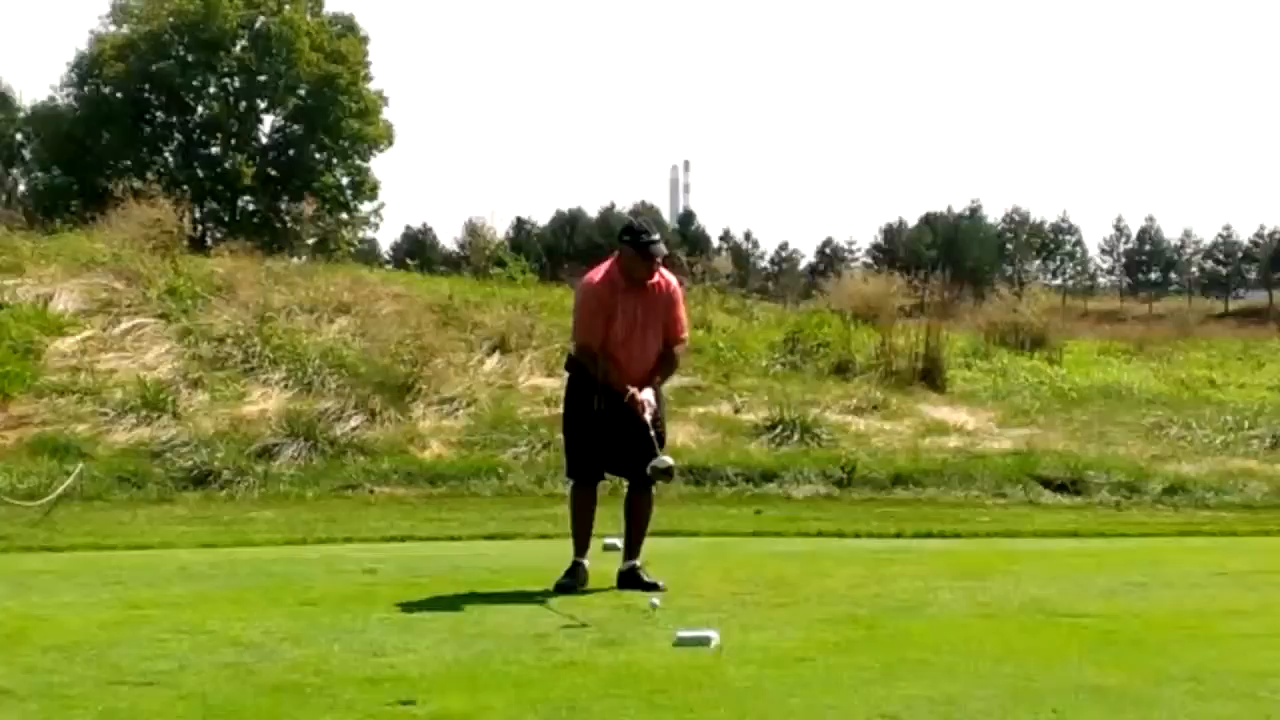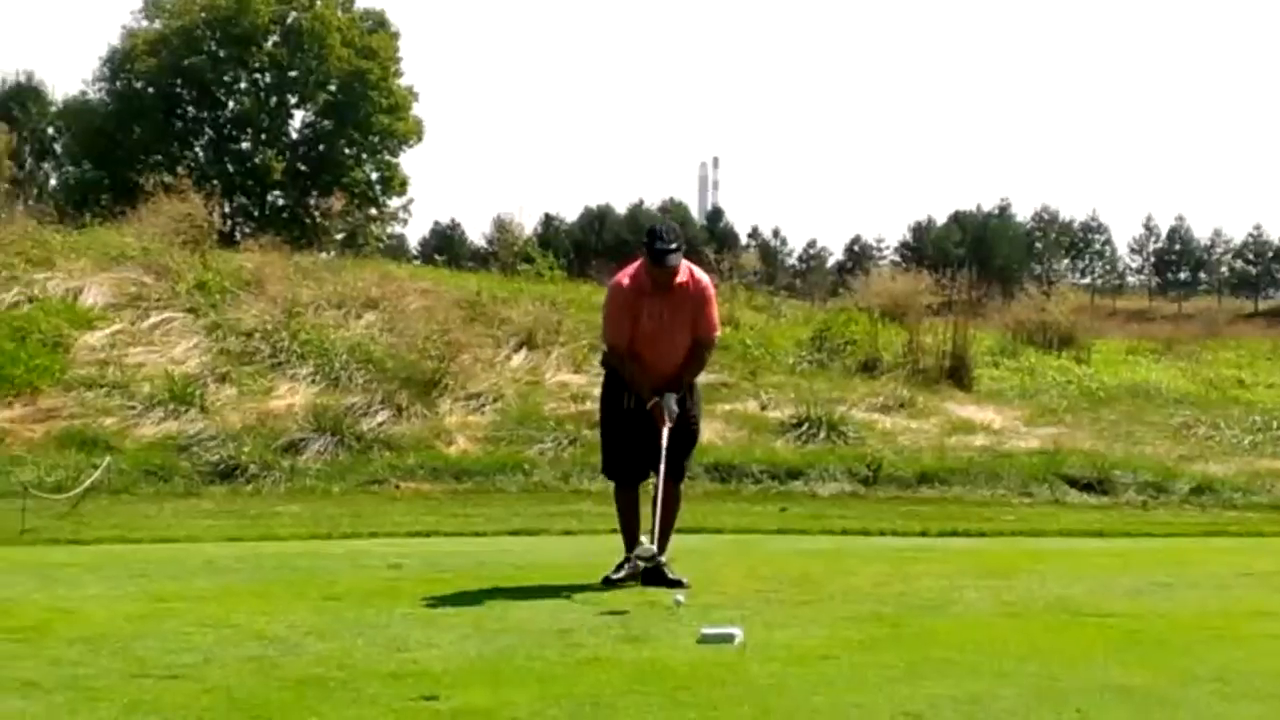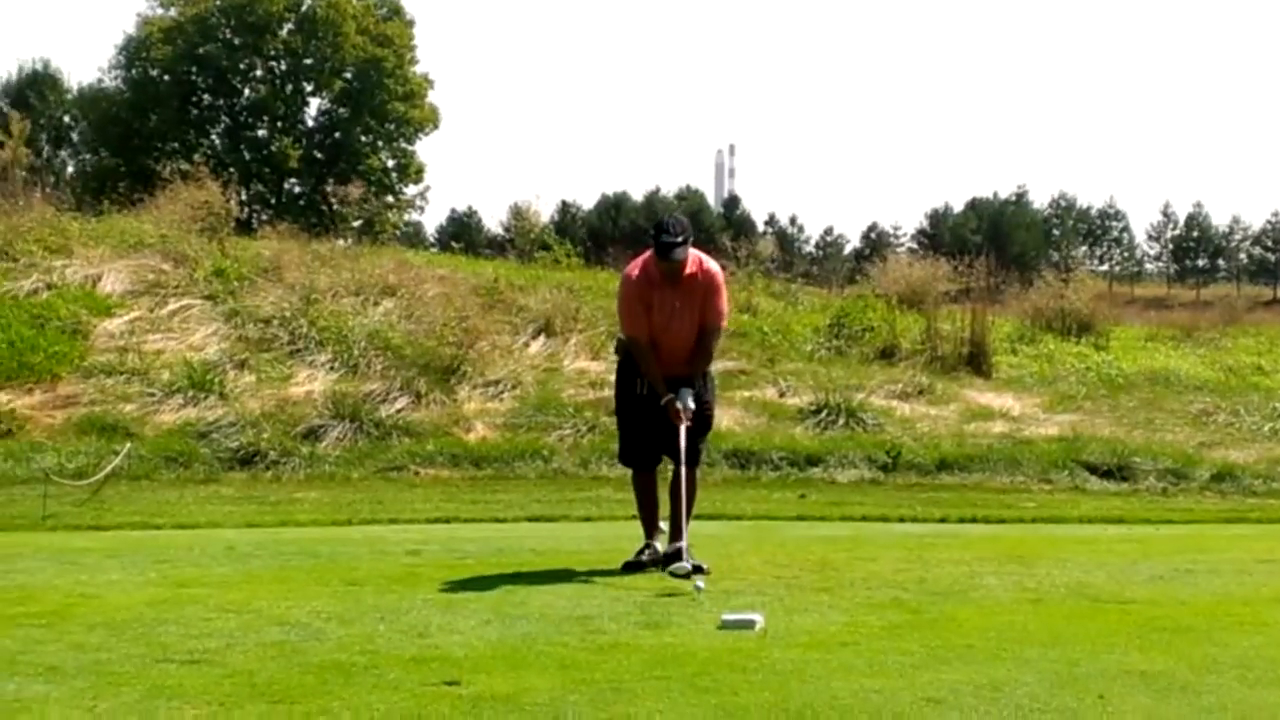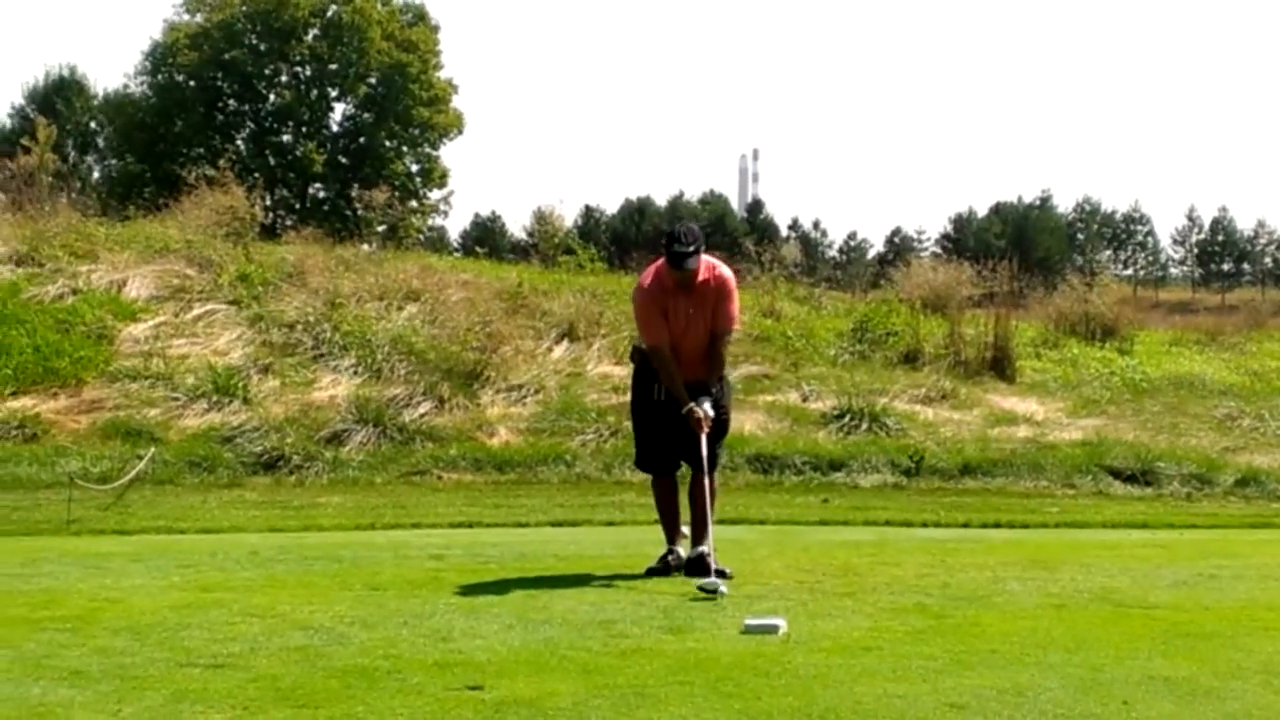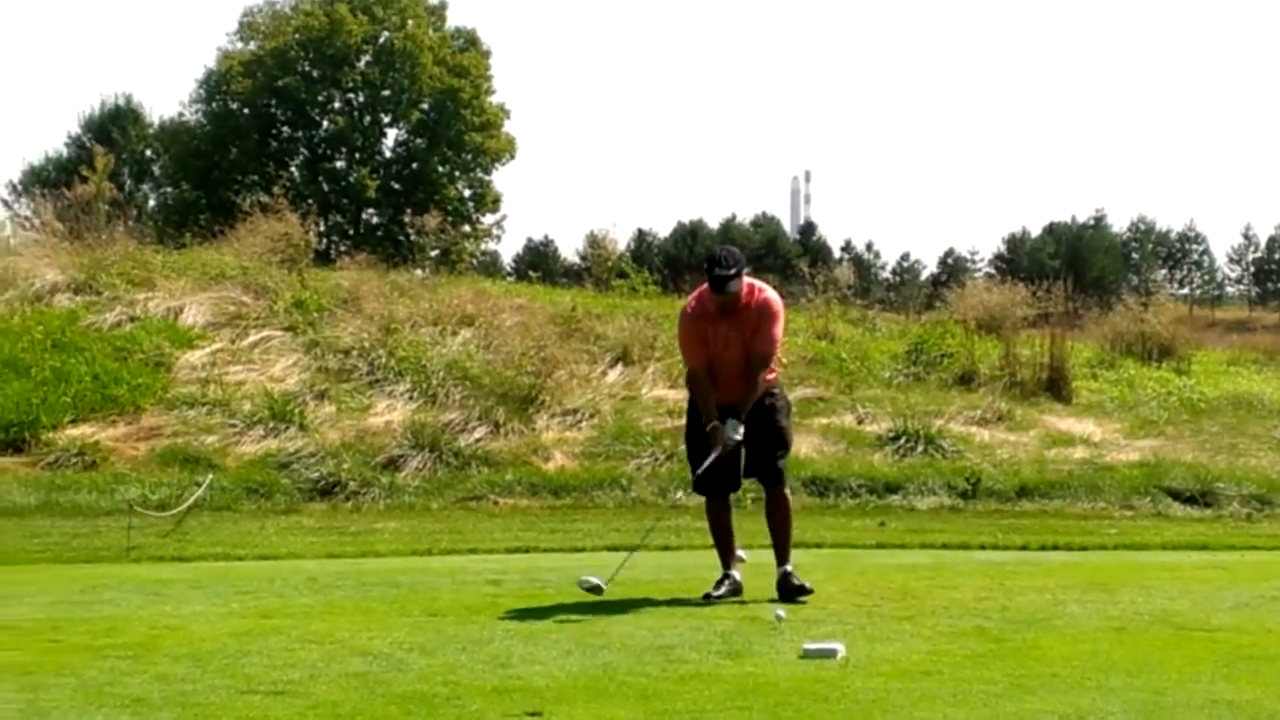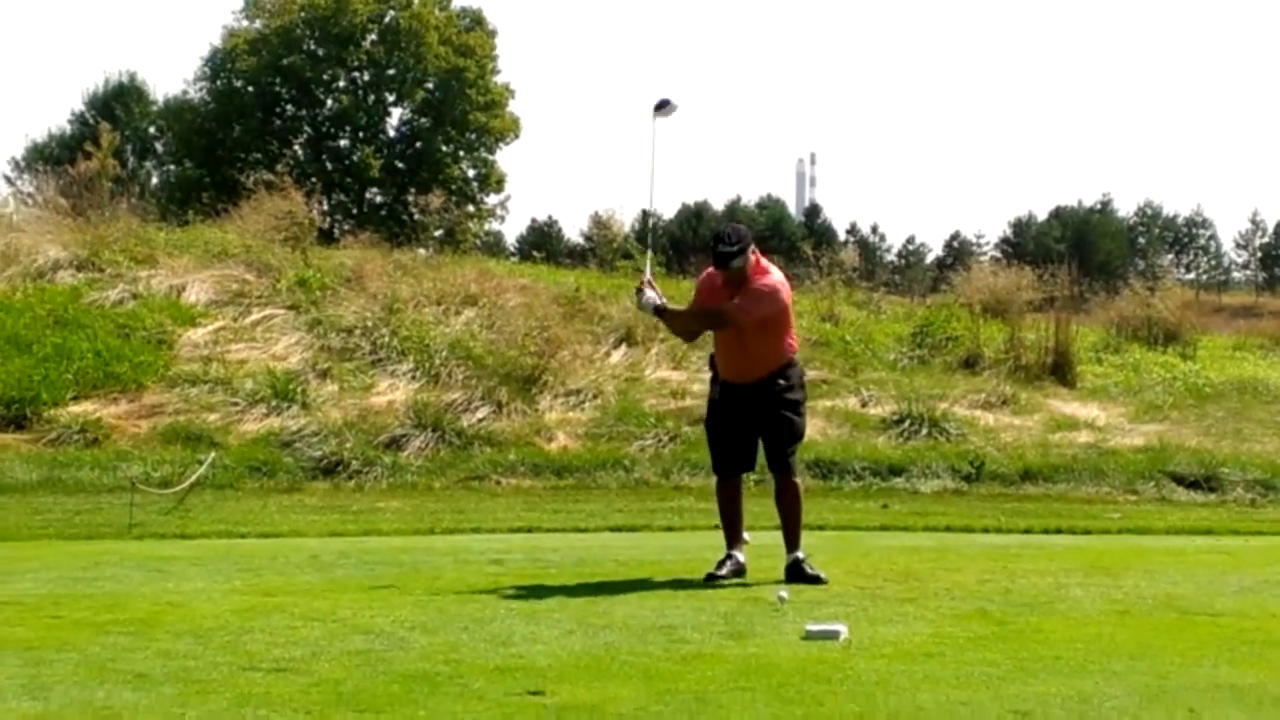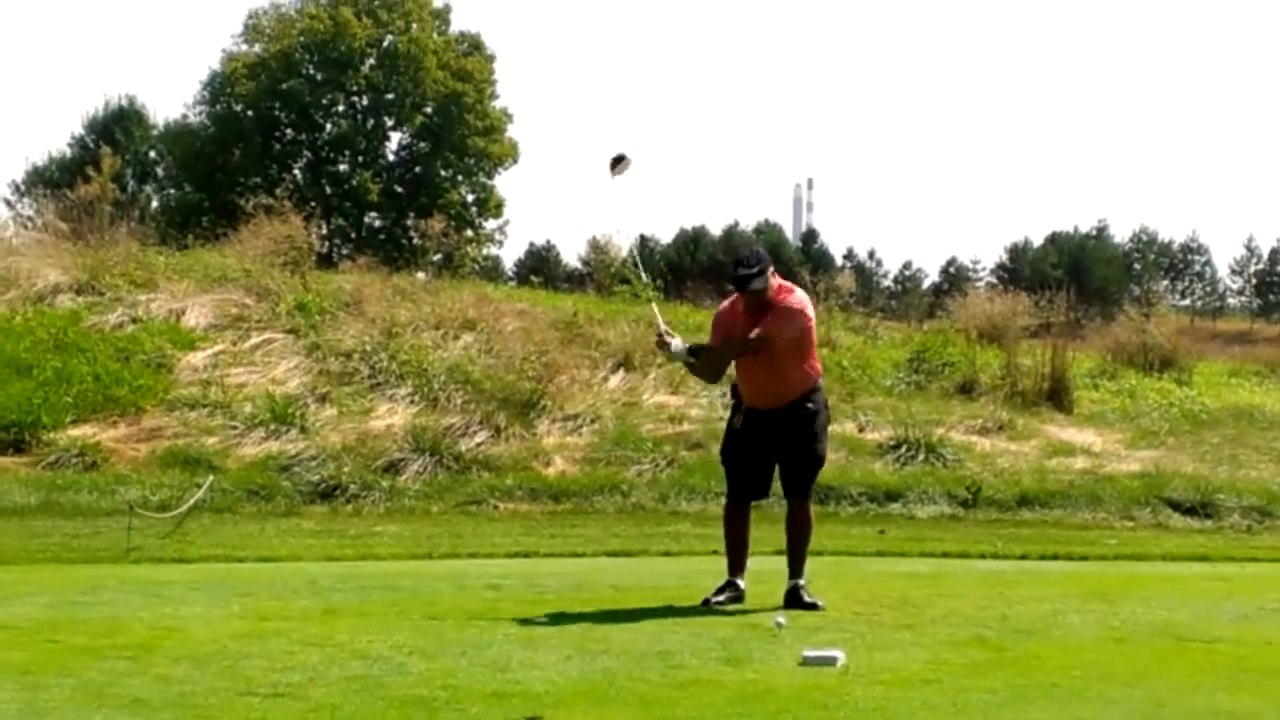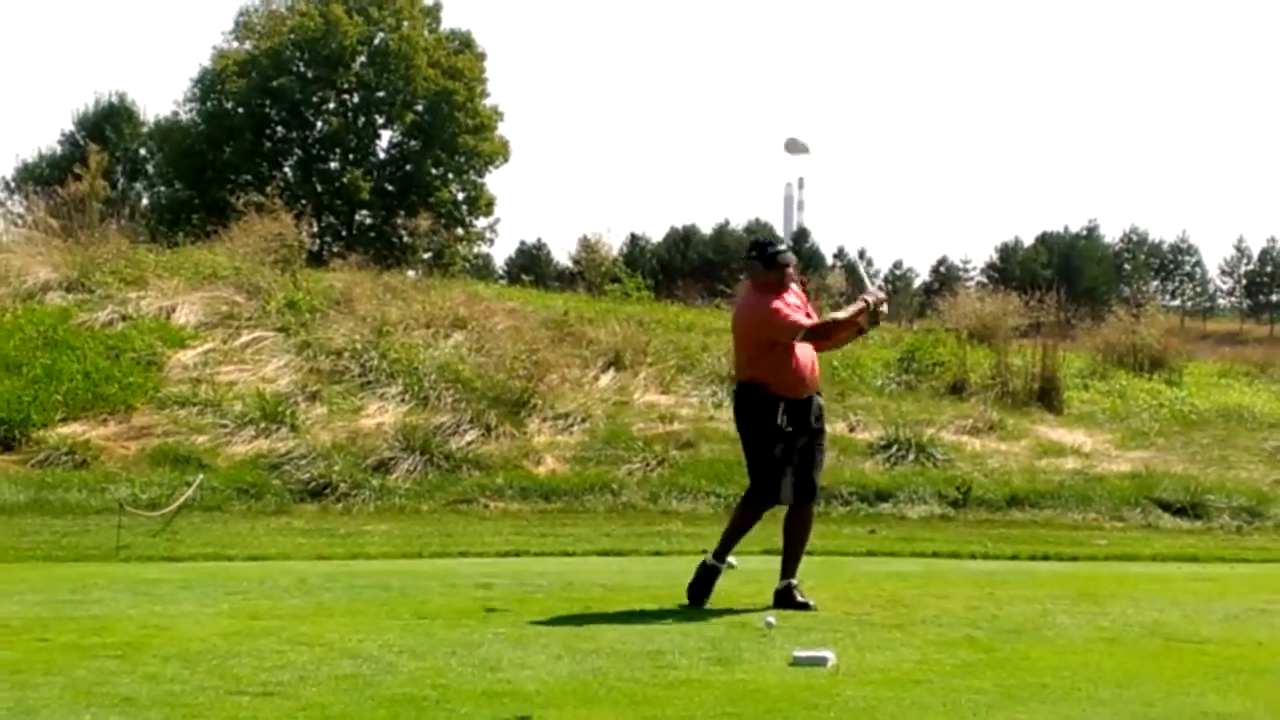
dt=0.4s
person 1, frame 1
left shoulder: (667, 286)
right shoulder: (594, 286)
left elbow: (675, 344)
right elbow: (587, 351)
left wrist: (652, 388)
right wrist: (624, 390)
left hip: (644, 393)
right hip: (595, 391)
left knee: (644, 480)
right knee: (585, 476)
left ankle: (631, 565)
right ankle: (579, 563)
person 1, frame 2
left shoulder: (700, 285)
right shoulder: (622, 287)
left elbow: (704, 345)
right elbow: (618, 353)
left wrist: (675, 392)
right wrist: (650, 400)
left hip: (678, 389)
right hip: (628, 389)
left knee: (672, 477)
right knee: (626, 476)
left ankle: (658, 560)
right ankle: (631, 558)
person 1, frame 3
left shoulder: (710, 274)
right shoulder: (634, 279)
left elbow: (710, 335)
right elbow: (638, 345)
left wrist: (689, 388)
right wrist: (665, 397)
left hip: (692, 375)
right hip: (642, 375)
left knee: (688, 461)
right knee: (642, 461)
left ankle: (678, 546)
right ankle: (651, 543)
person 1, frame 4
left shoulder: (722, 279)
right shoulder: (648, 288)
left elbow: (720, 342)
right elbow: (661, 355)
left wrist: (707, 396)
right wrist: (686, 406)
left hip: (708, 379)
right hip: (658, 381)
left knee: (705, 466)
right knee: (662, 467)
left ankle: (699, 551)
right ankle: (673, 549)
person 1, frame 5
left shoulder: (767, 302)
right shoulder: (692, 312)
left elbow: (758, 366)
right elbow: (698, 374)
left wrist: (739, 418)
right wrist: (711, 422)
left hip: (761, 399)
right hip: (712, 404)
left knee: (775, 481)
right knee: (715, 490)
left ankle: (785, 571)
right ankle: (729, 574)
person 1, frame 6
left shoulder: (770, 286)
right shoulder: (709, 281)
left elbow: (714, 321)
right elbow: (689, 331)
left wrist: (658, 306)
right wrist: (659, 303)
left hip: (776, 383)
right hip: (729, 384)
left knee: (784, 468)
right knee: (727, 471)
left ankle: (795, 558)
right ankle: (734, 554)
person 1, frame 7
left shoulder: (795, 305)
right shoulder: (728, 313)
left elbow: (748, 349)
right elbow: (711, 372)
left wrist: (686, 349)
right wrist: (684, 353)
left hip: (802, 408)
right hip: (751, 412)
left knee: (799, 497)
right knee: (739, 498)
left ankle: (796, 584)
right ankle: (734, 581)
person 1, frame 8
left shoulder: (790, 291)
right shoulder: (757, 305)
left elbow: (822, 339)
right elbow: (815, 332)
left wrist: (861, 322)
right wrist: (861, 307)
left hip: (802, 405)
right hip: (765, 407)
left knee: (804, 499)
right knee: (766, 492)
left ankle: (787, 585)
right ankle: (714, 562)
